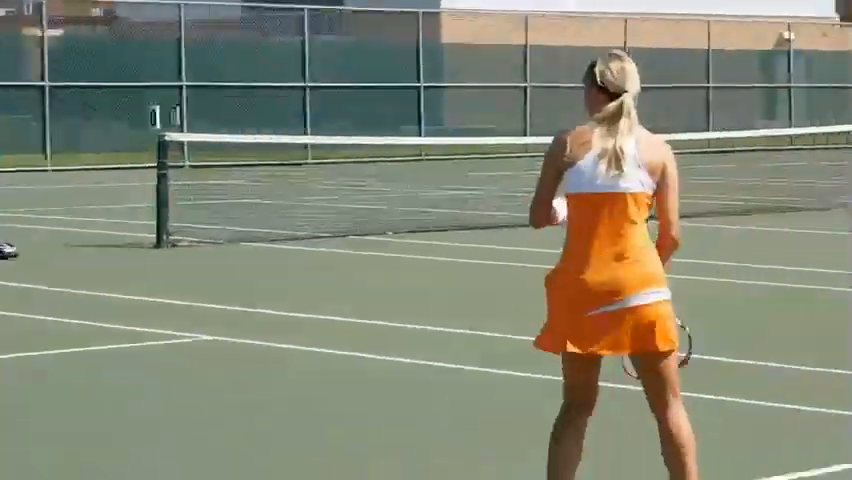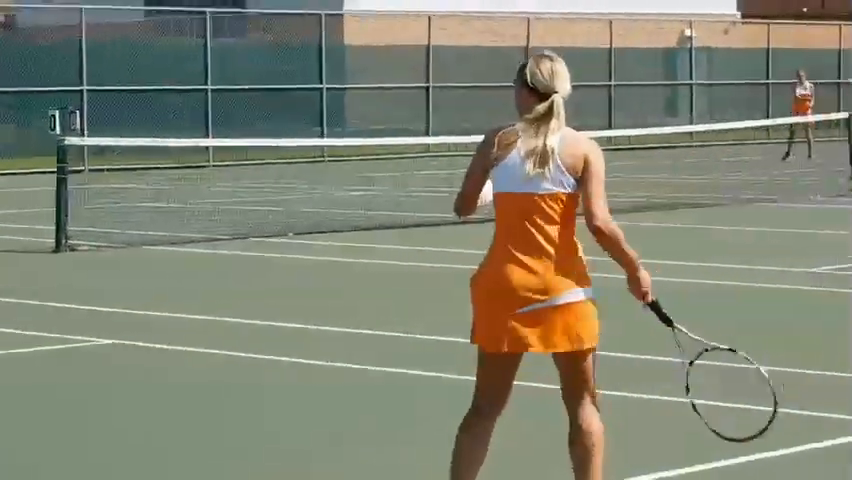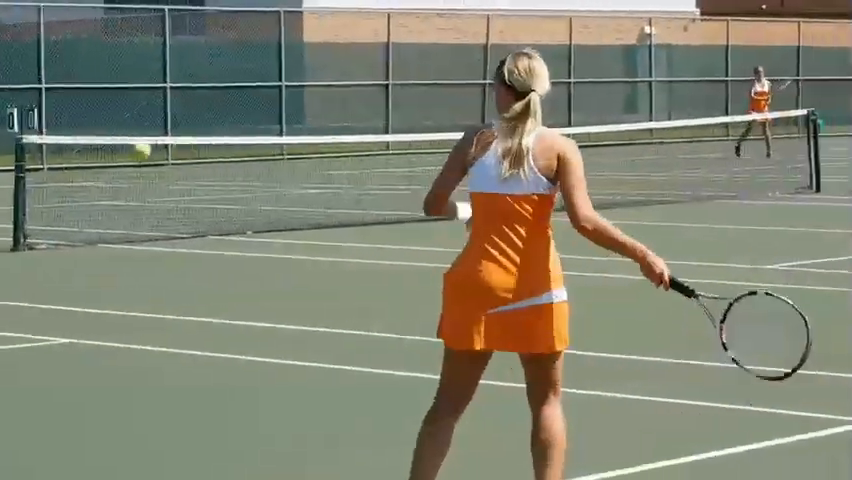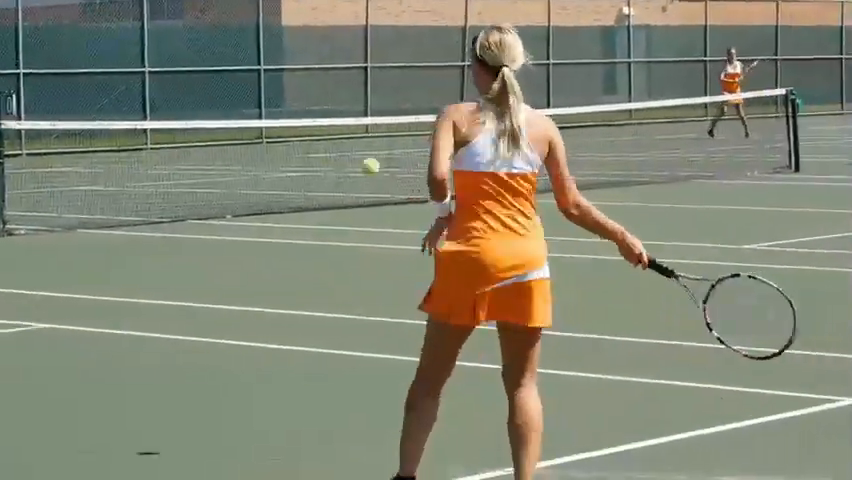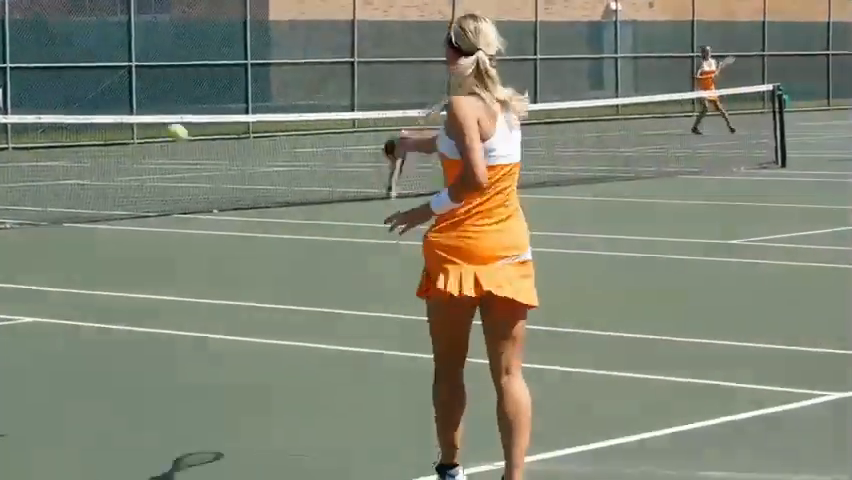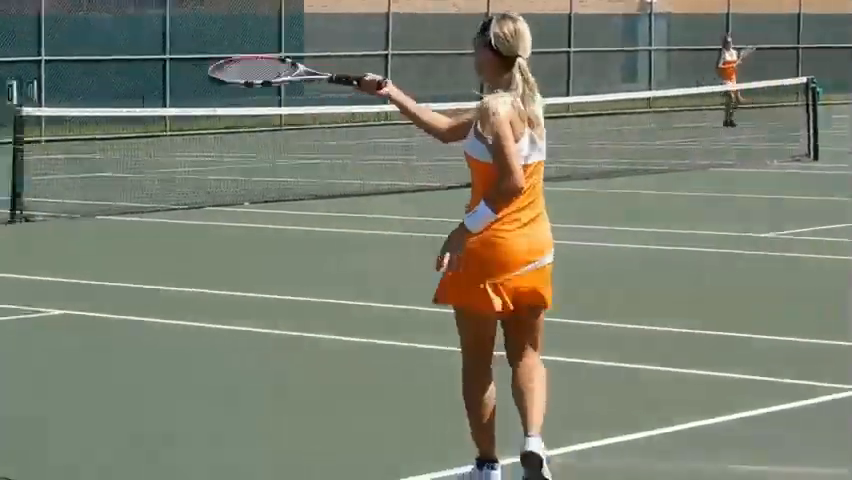
dt=0.2s
person 1, frame 1
left shoulder: (567, 143)
right shoulder: (657, 149)
left elbow: (538, 218)
right elbow: (669, 233)
left hip: (580, 286)
right hip: (638, 287)
left knee: (576, 409)
right knee: (668, 407)
person 1, frame 2
left shoulder: (496, 141)
right shoulder: (584, 148)
left elbow: (462, 207)
right elbow: (599, 223)
right wrist: (634, 269)
left hip: (503, 285)
right hip: (561, 288)
left knee: (485, 408)
right knee: (582, 403)
person 1, frame 3
left shoulder: (474, 141)
right shoulder: (559, 147)
left elbow: (435, 204)
right elbow: (585, 220)
right wrist: (642, 255)
left hip: (476, 285)
right hip: (534, 288)
left knee: (448, 404)
right knee: (546, 404)
person 1, frame 4
left shoulder: (455, 117)
right shoulder: (545, 126)
left elbow: (437, 177)
right elbow: (572, 203)
left wrist: (443, 216)
right wrist: (623, 236)
left hip: (466, 261)
right hip: (523, 263)
left knee: (429, 378)
right knee: (522, 384)
person 1, frame 5
left shoulder: (460, 107)
right shoulder: (509, 102)
left elbow: (476, 179)
left wrist: (430, 209)
right wrist: (419, 144)
left hip: (460, 248)
right hip: (510, 250)
left knee: (449, 368)
right knee: (508, 373)
person 1, frame 6
left shoulder: (492, 111)
right shoulder: (528, 103)
left elbow: (514, 184)
right elbow: (448, 127)
left wrist: (465, 228)
right wrist: (396, 95)
left hip: (489, 250)
right hip: (534, 249)
left knee: (478, 366)
right knee: (528, 355)
right ankle: (533, 440)
